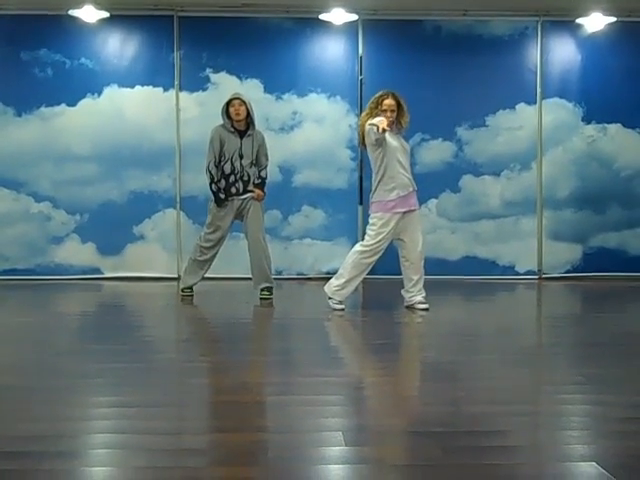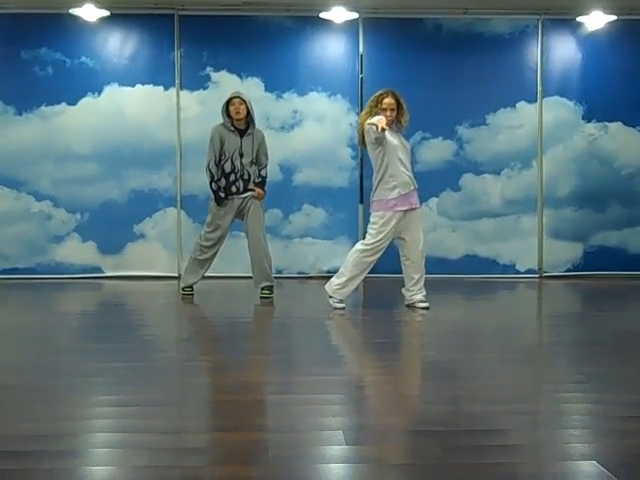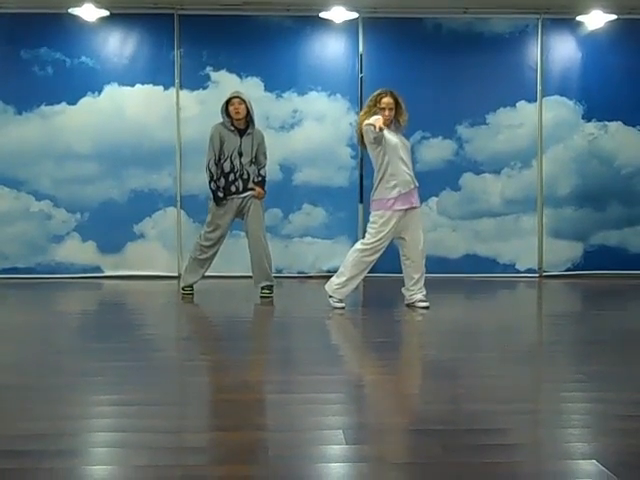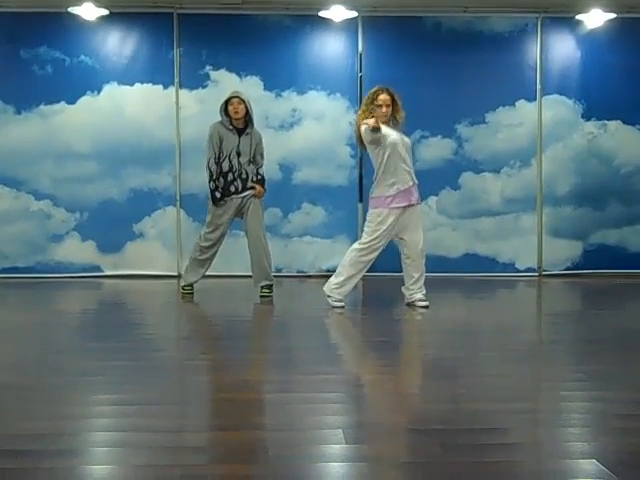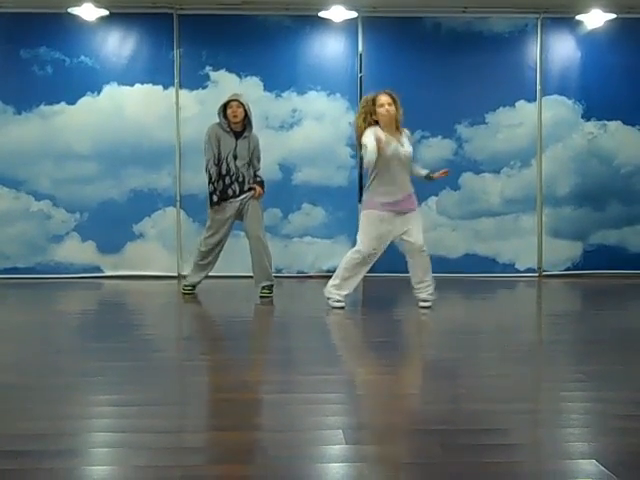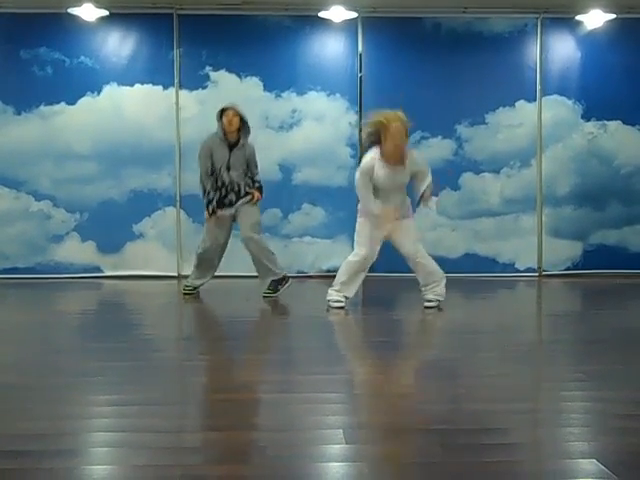
dt=0.1s
person 1, frame 1
left shoulder: (396, 134)
right shoulder: (374, 132)
right elbow: (372, 128)
right wrist: (377, 122)
left hip: (408, 199)
right hip: (386, 203)
left knee: (414, 251)
right knee: (368, 248)
left ankle: (414, 296)
right ankle: (335, 291)
person 1, frame 2
left shoulder: (396, 133)
right shoulder: (374, 132)
right elbow: (371, 125)
right wrist: (376, 121)
left hip: (409, 198)
right hip: (387, 202)
left knee: (415, 250)
right knee: (369, 247)
left ankle: (415, 295)
right ankle: (336, 290)
person 1, frame 3
left shoulder: (395, 132)
right shoulder: (373, 132)
right elbow: (370, 127)
right wrist: (374, 121)
left hip: (409, 197)
right hip: (388, 201)
left knee: (415, 249)
right knee: (369, 246)
left ankle: (415, 294)
right ankle: (336, 289)
person 1, frame 4
left shoulder: (396, 130)
right shoulder: (370, 129)
right elbow: (371, 133)
right wrist: (371, 124)
left hip: (409, 197)
right hip: (384, 199)
left knee: (416, 247)
right knee: (367, 246)
left ankle: (415, 293)
right ankle: (334, 290)
person 1, frame 5
left shoulder: (404, 135)
right shoulder: (371, 134)
right elbow: (369, 162)
left wrist: (428, 175)
right wrist: (377, 147)
left hip: (405, 202)
right hip: (378, 204)
left knee: (417, 246)
right knee: (365, 250)
left ankle: (425, 292)
right ankle: (335, 290)
person 1, frame 6
left shoulder: (410, 158)
right shoulder: (370, 160)
left elbow: (424, 175)
right elbow: (364, 194)
left wrist: (425, 191)
right wrist: (381, 212)
left hip: (400, 215)
right hip: (371, 214)
left knee: (415, 253)
right knee: (362, 254)
left ankle: (434, 289)
right ankle: (337, 292)
person 2, frame 1
left shoulder: (257, 136)
right shoulder: (219, 132)
left elbow: (263, 165)
right elbow: (211, 164)
left wrist: (260, 187)
right wrist: (217, 193)
left hip: (250, 196)
right hip: (224, 197)
left knee: (257, 239)
right knee: (210, 239)
left ankle: (265, 284)
right ankle: (187, 281)
person 2, frame 2
left shoulder: (257, 135)
right shoulder: (219, 131)
left elbow: (263, 164)
right elbow: (212, 163)
left wrist: (261, 185)
right wrist: (217, 191)
left hip: (251, 195)
right hip: (224, 195)
left knee: (257, 238)
right knee: (210, 238)
left ankle: (266, 283)
right ankle: (188, 280)
person 2, frame 3
left shoulder: (256, 134)
right shoulder: (219, 131)
left elbow: (262, 163)
right elbow: (211, 162)
left wrist: (261, 185)
right wrist: (216, 191)
left hip: (251, 194)
right hip: (224, 195)
left knee: (257, 237)
right knee: (210, 238)
left ankle: (265, 283)
right ankle: (188, 280)
person 2, frame 4
left shoulder: (254, 135)
right shoulder: (217, 129)
right elbow: (212, 161)
left wrist: (260, 182)
right wrist: (215, 191)
left hip: (249, 193)
right hip: (224, 194)
left knee: (257, 236)
right knee: (210, 237)
left ankle: (265, 282)
right ankle: (189, 279)
person 2, frame 5
left shoulder: (252, 138)
right shoulder: (215, 131)
right elbow: (211, 163)
left wrist: (259, 183)
right wrist: (213, 194)
left hip: (248, 195)
right hip: (223, 197)
left knee: (257, 236)
right knee: (212, 239)
left ankle: (266, 282)
right ankle: (192, 280)
person 2, frame 6
left shoulder: (247, 147)
right shoulder: (209, 144)
right elbow: (205, 176)
left wrist: (257, 189)
right wrist: (211, 205)
left hip: (244, 200)
right hip: (219, 203)
left knee: (250, 237)
right knee: (212, 244)
left ankle: (276, 277)
right ankle: (194, 281)
